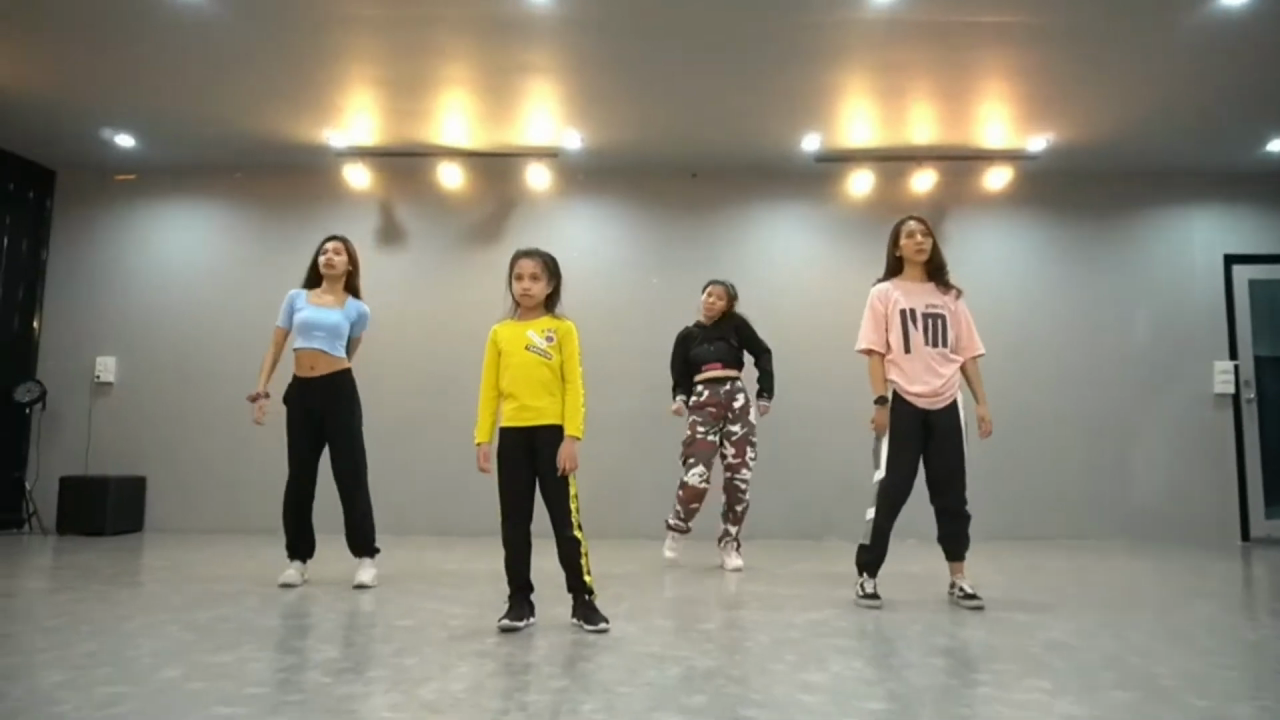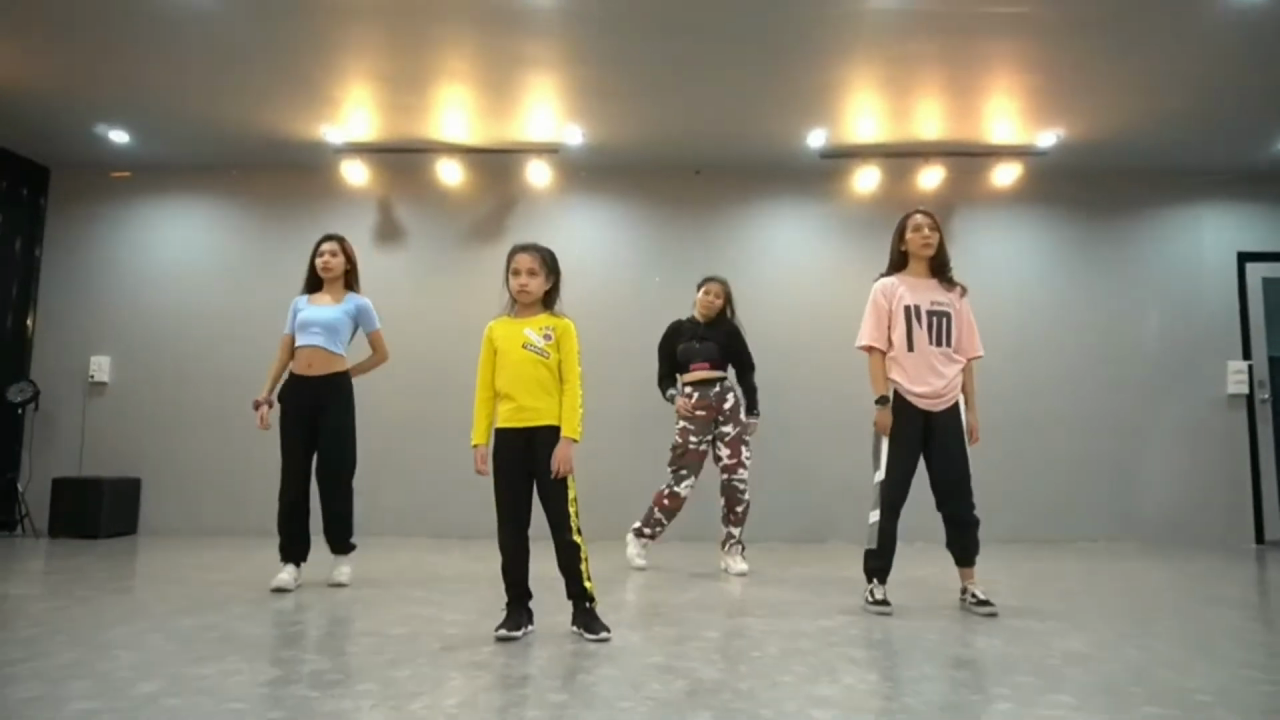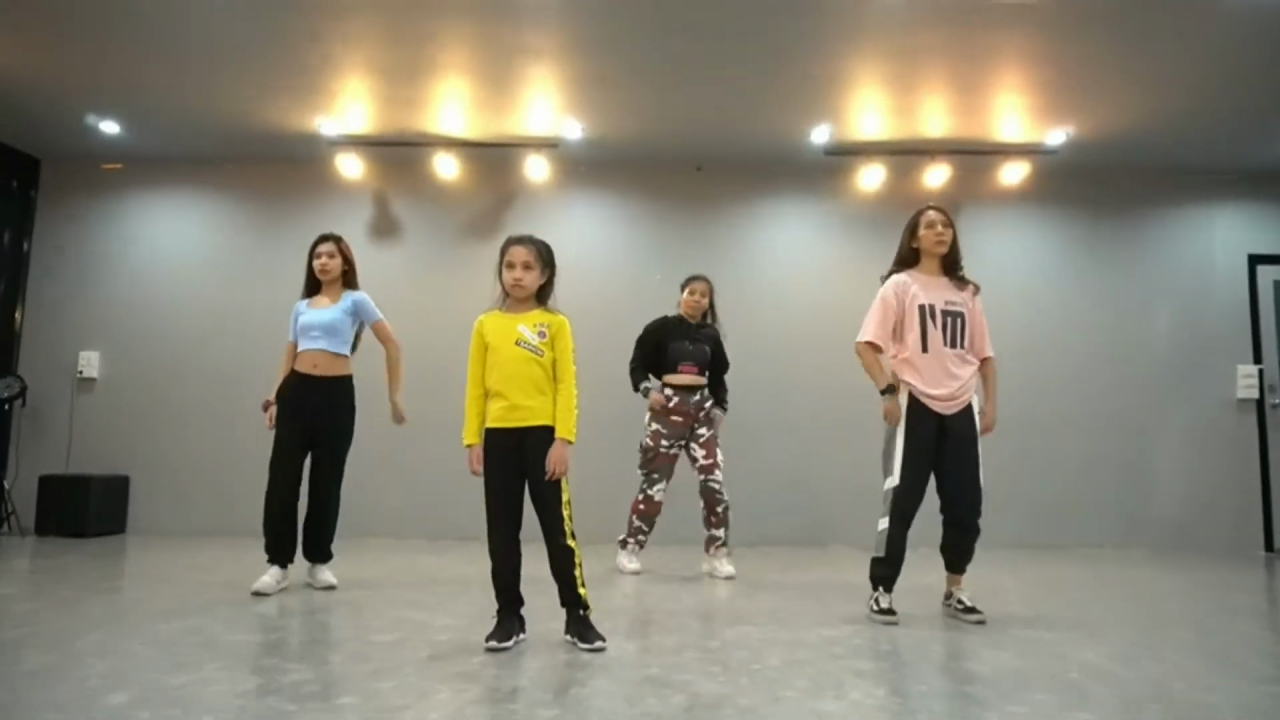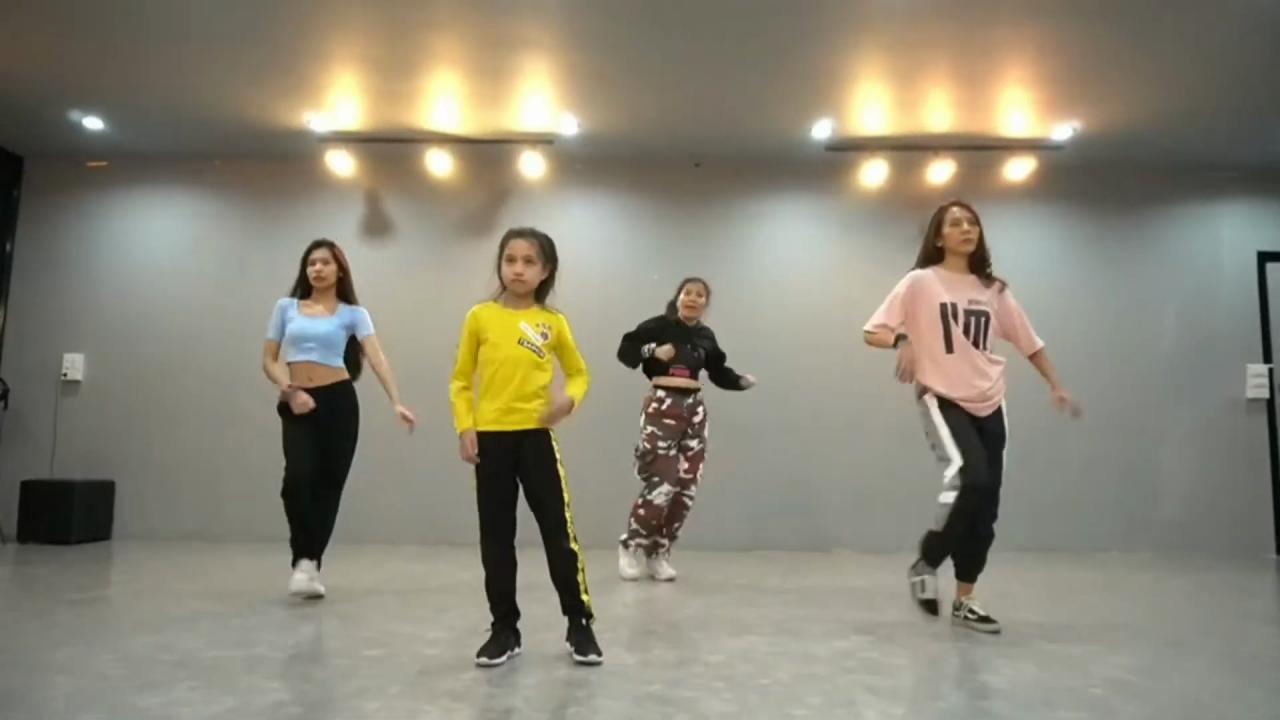
dt=0.2s
person 1, frame 1
left shoulder: (950, 296)
right shoulder: (884, 293)
left elbow: (967, 353)
right elbow: (875, 353)
left wrist: (981, 403)
right wrist: (880, 402)
left hip: (945, 404)
right hip: (903, 403)
left knee: (951, 492)
right knee: (891, 490)
left ankle: (958, 579)
right ankle: (867, 576)
person 1, frame 2
left shoulder: (955, 294)
right shoulder: (887, 288)
left elbow: (967, 356)
right elbow: (876, 350)
left wrist: (973, 408)
right wrist: (882, 402)
left hip: (947, 406)
right hip: (904, 403)
left knee: (957, 494)
right knee: (890, 493)
left ankle: (968, 585)
right ankle: (876, 582)
person 1, frame 3
left shoulder: (967, 291)
right shoulder: (899, 285)
left elbow: (983, 353)
right elbow: (867, 345)
left wrist: (990, 401)
right wrist: (888, 391)
left hip: (960, 408)
right hip: (916, 404)
left knee: (965, 501)
right knee: (903, 498)
left ankle: (954, 590)
right ankle: (881, 590)
person 1, frame 4
left shoulder: (994, 290)
right shoulder: (920, 282)
left elbow: (1030, 342)
right elbow: (873, 332)
left wrist: (1057, 388)
right wrist: (901, 341)
left hip: (989, 407)
right hip: (942, 400)
left knee: (985, 508)
right knee: (970, 479)
left ankle: (964, 599)
right ankle: (926, 564)
person 2, frame 1
left shoulder: (562, 329)
right shoulder: (499, 333)
left elbow: (574, 387)
right elbow: (489, 391)
left wrist: (571, 438)
right wrist: (482, 439)
left hip: (551, 433)
right hip: (512, 435)
left knee: (566, 520)
right knee: (514, 522)
left ankle: (583, 600)
right ankle: (520, 600)
person 2, frame 2
left shoulder: (561, 327)
right shoulder: (495, 330)
left elbow: (572, 387)
right elbow: (485, 390)
left wrist: (567, 440)
right wrist: (479, 441)
left hip: (548, 434)
right hip: (508, 436)
left knee: (565, 524)
right knee: (511, 528)
left ankle: (583, 607)
right ankle: (518, 609)
person 2, frame 3
left shoulder: (555, 324)
right shoulder: (486, 325)
left elbow: (566, 386)
right elbow: (476, 388)
left wrist: (563, 441)
right wrist: (472, 441)
left hip: (541, 435)
right hip: (498, 437)
left knee: (558, 529)
right knee: (502, 532)
left ankle: (577, 615)
right ankle: (509, 616)
person 2, frame 4
left shoulder: (553, 323)
right shoulder: (480, 317)
left elbow: (580, 374)
right elbow: (460, 380)
left wrist: (569, 399)
right wrist: (465, 427)
left hip: (536, 437)
right hip: (491, 439)
left knee: (560, 532)
right knee: (496, 539)
left ankle: (579, 624)
right ankle: (504, 629)
person 3, frame 1
left shoulder: (358, 310)
right shoulder: (295, 298)
right elbow: (275, 347)
right wrist: (261, 391)
left hip: (338, 390)
right hip: (301, 391)
left knee: (351, 473)
right knee: (299, 478)
left ankle: (365, 556)
right ankle: (298, 559)
person 3, frame 2
left shoulder: (357, 304)
right shoulder: (300, 303)
left elbow: (381, 354)
right elbow: (284, 355)
right wrist: (265, 397)
left hip: (334, 390)
right hip: (296, 390)
left knee: (334, 474)
right knee: (293, 478)
left ankle: (341, 555)
right ankle: (292, 561)
person 3, frame 3
left shoulder: (356, 301)
right shoulder: (301, 307)
left elbow: (393, 347)
right elbow: (289, 357)
left wrist: (394, 397)
right wrist: (273, 398)
left hip: (337, 393)
right hip: (297, 391)
left knee: (326, 482)
right knee: (282, 478)
left ankle: (318, 562)
right ankle: (278, 564)
person 3, frame 4
left shoulder: (352, 314)
right shoulder: (286, 307)
left elbow: (377, 358)
right elbow: (269, 360)
left wrist: (397, 403)
right wrist: (288, 392)
left hip: (338, 400)
right hip: (297, 404)
left knee: (325, 488)
right knee: (297, 478)
left ankle: (308, 564)
right ankle: (303, 560)
person 4, frame 1
left shoulder: (736, 325)
right shoulder: (687, 336)
left elbow: (762, 355)
right elbow: (680, 379)
left wrist: (765, 394)
right wrist: (680, 400)
left hip: (737, 399)
right hip: (703, 402)
left knee: (739, 475)
right knee: (696, 473)
left ankle: (730, 545)
right ankle: (676, 531)
person 4, frame 2
left shoulder: (728, 330)
right shoulder: (676, 330)
left elbow: (745, 370)
right elbow: (665, 373)
left wrist: (752, 411)
right wrist: (674, 396)
left hip: (726, 401)
right hip: (693, 405)
left knee: (736, 477)
right knee: (683, 479)
left ankle: (732, 550)
right ankle: (640, 536)
person 4, frame 3
left shoulder: (711, 335)
right shoulder: (662, 327)
left elbow: (717, 376)
right elbow: (638, 365)
left wrist: (719, 406)
right wrist: (648, 390)
left hip: (702, 407)
right hip: (669, 406)
left knee: (713, 479)
right knee: (655, 481)
left ankle: (717, 554)
right ankle: (628, 547)
person 4, frame 4
left shoulder: (705, 336)
right shoulder: (660, 325)
left elbow: (719, 372)
right elbow: (626, 350)
left wrist: (742, 381)
right wrist: (652, 350)
left hip: (694, 409)
right hip: (662, 407)
left knee: (685, 489)
right knee: (660, 485)
left ankle: (657, 554)
right ankle: (631, 549)
